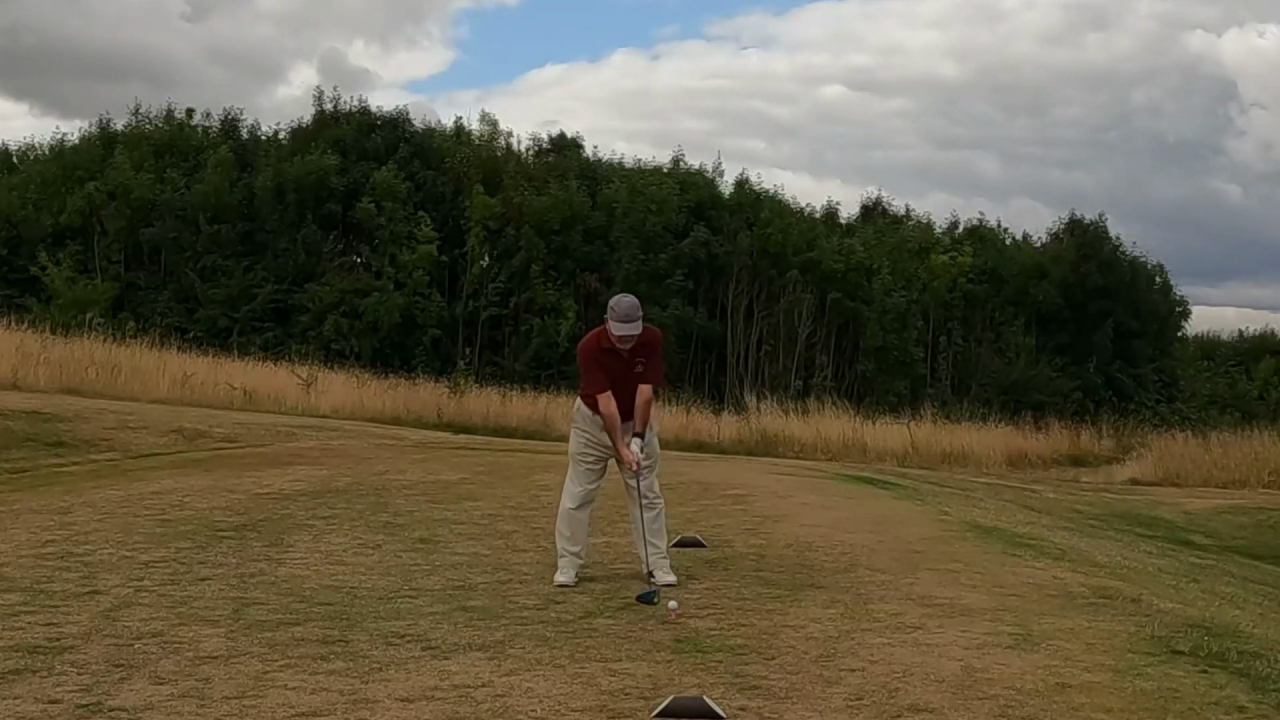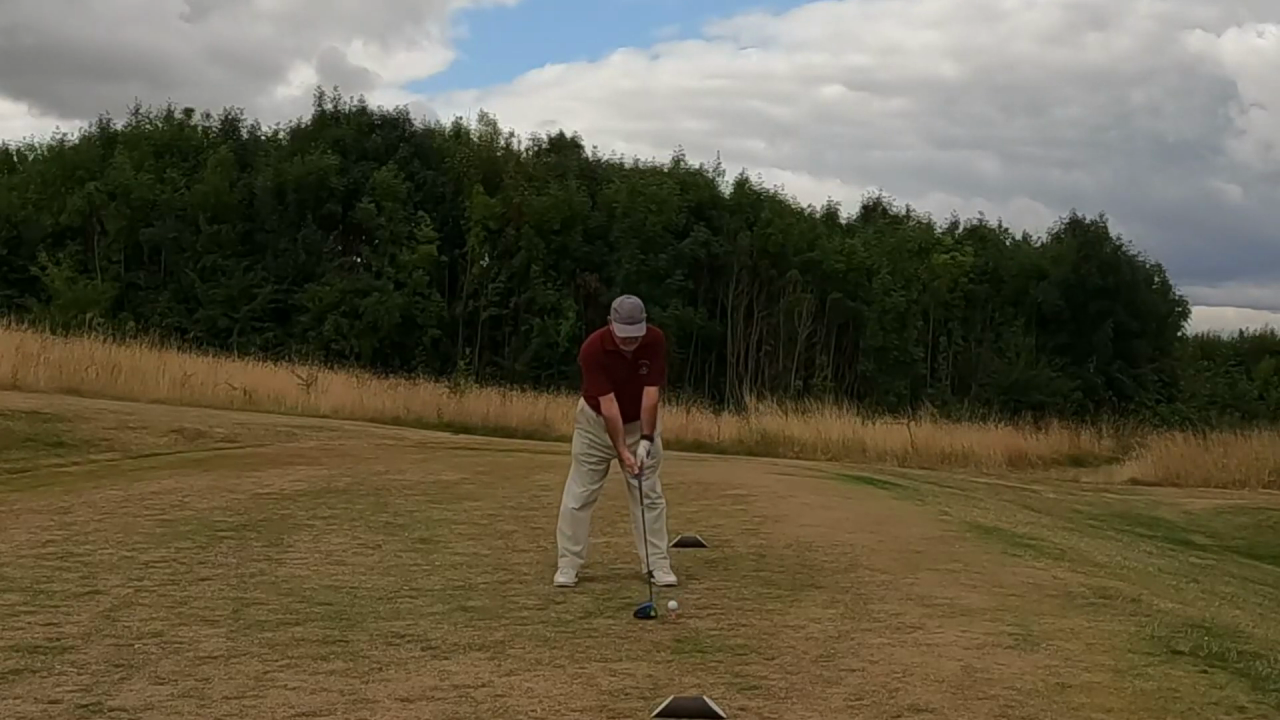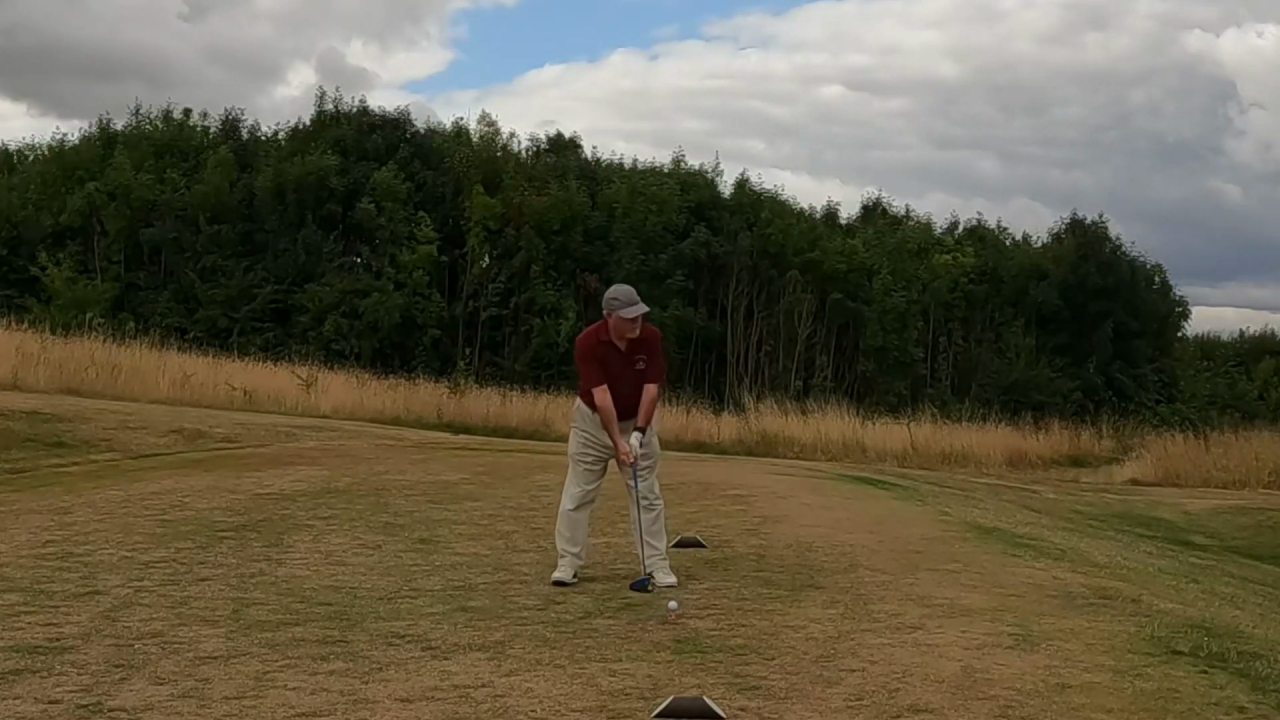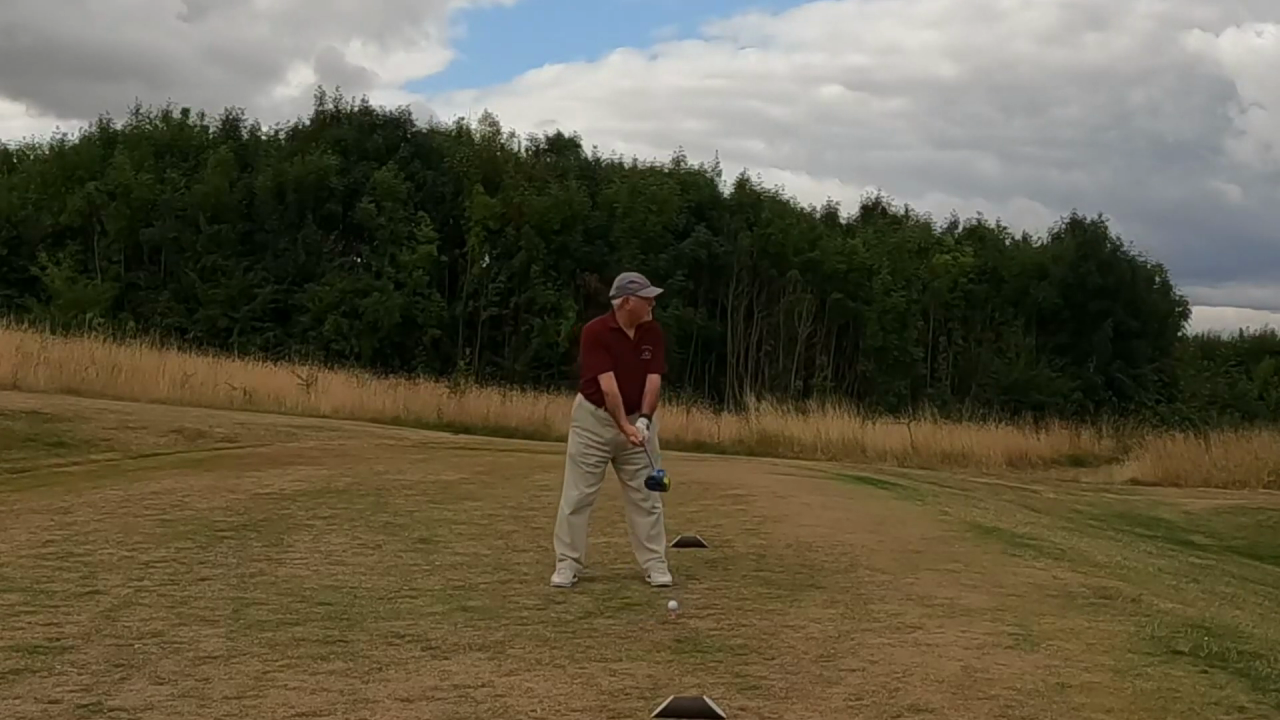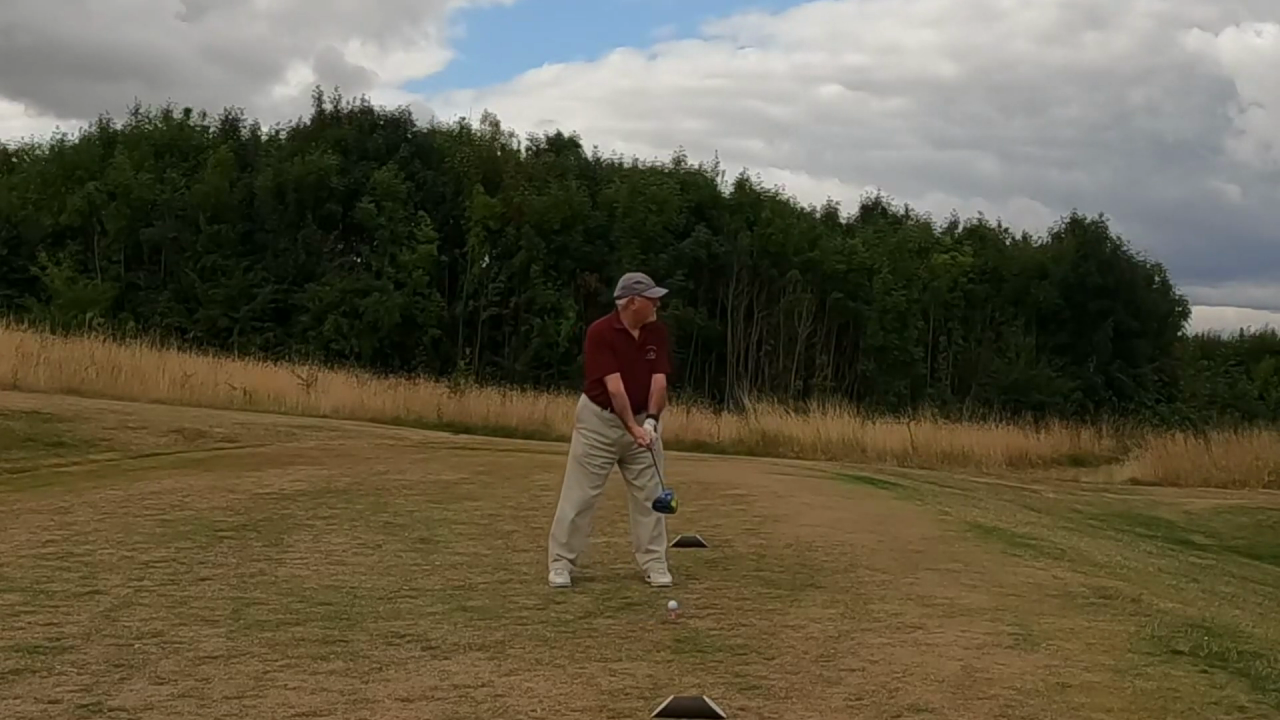
dt=0.5s
person 1, frame 1
left shoulder: (652, 339)
right shoulder: (589, 347)
left elbow: (645, 392)
right elbow: (605, 402)
left wrist: (637, 439)
right wrist: (619, 448)
left hip: (636, 421)
right hip: (592, 420)
left knee: (648, 495)
right knee: (577, 494)
left ankle: (658, 563)
right ankle: (568, 564)
person 1, frame 2
left shoulder: (656, 341)
right shoulder: (593, 348)
left elbow: (651, 393)
right elbow: (608, 404)
left wrist: (646, 440)
right wrist: (621, 451)
left hip: (639, 423)
right hip: (595, 421)
left knee: (650, 495)
right knee: (579, 495)
left ankle: (658, 564)
right ankle: (568, 565)
person 1, frame 3
left shoulder: (651, 338)
right shoulder: (588, 342)
left elbow: (651, 390)
right elbow: (601, 396)
left wrist: (639, 433)
right wrist: (617, 441)
left hip: (636, 421)
right hip: (592, 421)
left knee: (648, 496)
right knee: (577, 493)
left ankle: (657, 565)
right ankle: (568, 564)
person 1, frame 4
left shoulder: (653, 332)
right shoulder: (595, 332)
left elbow: (653, 380)
right elbow: (607, 384)
left wrist: (644, 419)
right wrist: (624, 426)
left hip: (637, 420)
right hip: (593, 418)
left knee: (646, 495)
right knee: (577, 494)
left ankle: (654, 563)
right ankle: (567, 564)
person 1, frame 5
left shoulder: (657, 332)
right shoulder: (599, 332)
left elbow: (659, 380)
right elbow: (614, 386)
left wrist: (651, 421)
right wrist: (631, 428)
left hip: (642, 420)
right hip: (598, 418)
left knee: (649, 494)
right knee: (579, 494)
left ankle: (654, 564)
right ankle: (561, 563)
